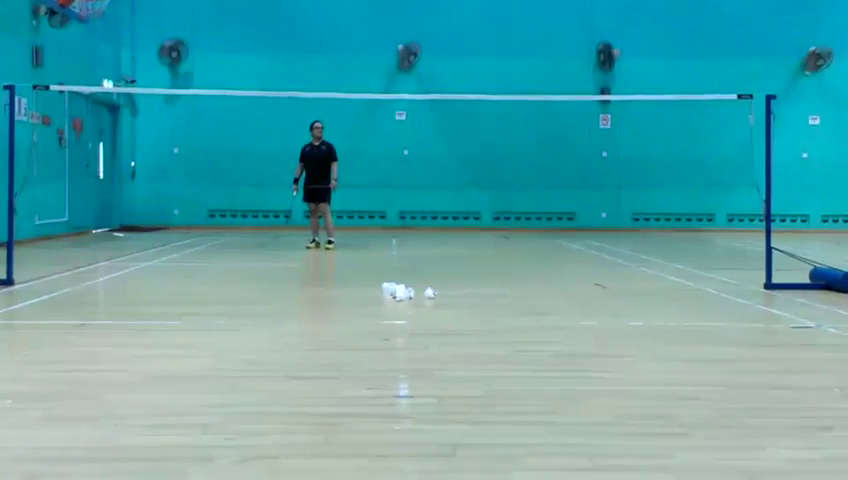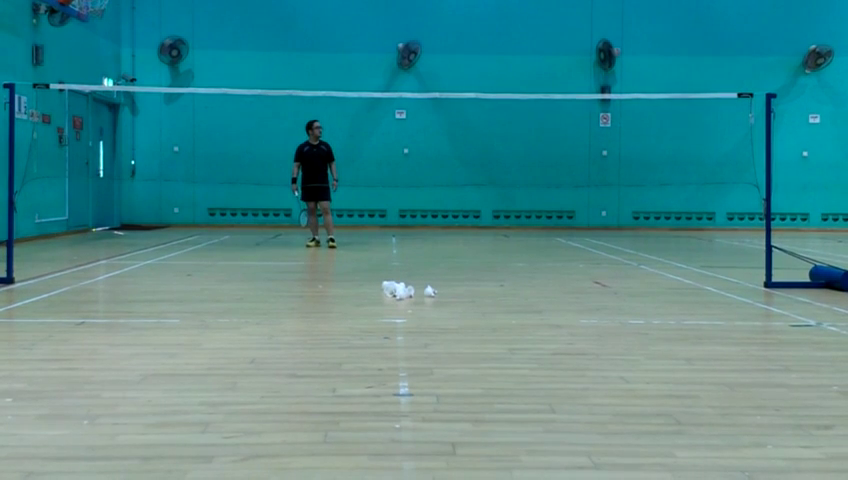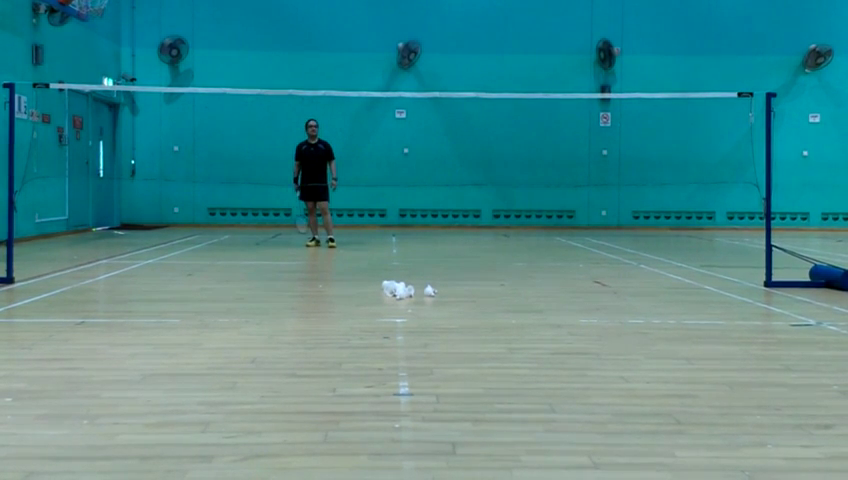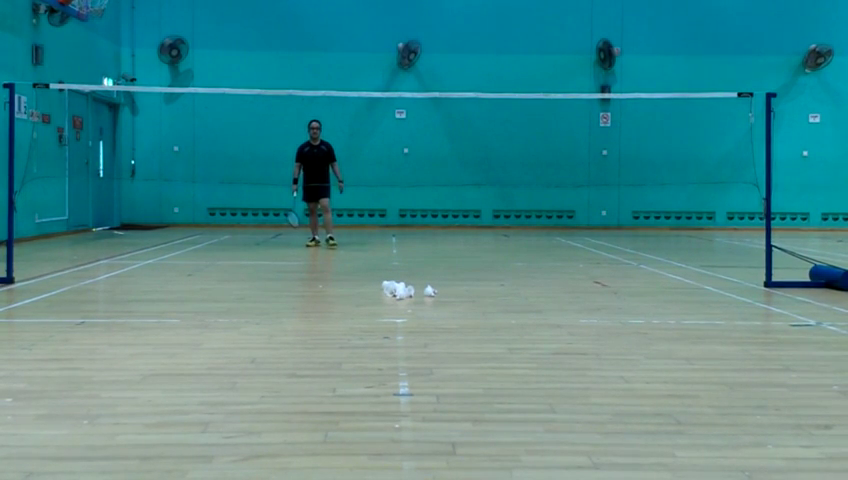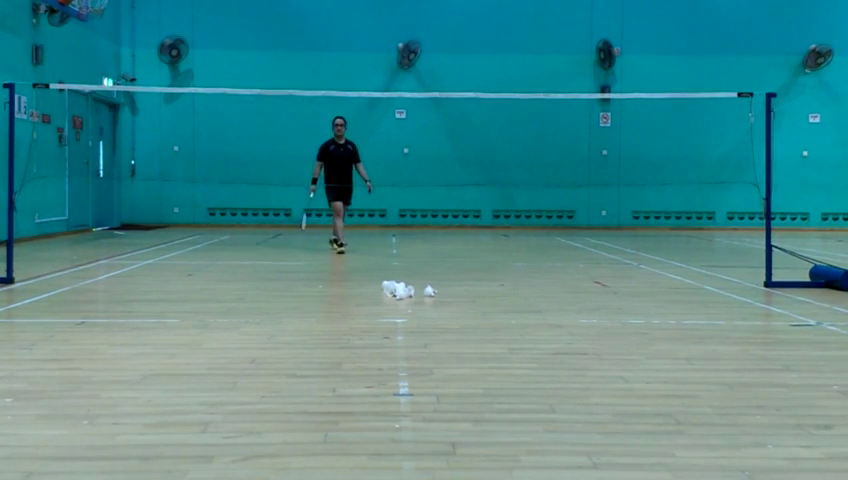
dt=1s
person 1, frame 1
left shoulder: (328, 147)
right shoulder: (305, 148)
left elbow: (334, 164)
right elbow: (300, 166)
left wrist: (334, 179)
right wrist: (295, 182)
left hip: (323, 186)
right hip: (309, 186)
left knee: (325, 211)
right knee: (313, 212)
left ankle: (331, 239)
right ankle: (315, 240)
person 1, frame 2
left shoulder: (326, 146)
right shoulder: (302, 148)
left elbow: (332, 163)
right elbow: (296, 165)
left wrist: (335, 179)
right wrist: (294, 181)
left hip: (323, 184)
right hip: (307, 185)
left knee: (326, 210)
right knee: (311, 211)
left ankle: (331, 238)
right ankle: (315, 238)
person 1, frame 3
left shoulder: (325, 145)
right shoulder: (301, 146)
left elbow: (331, 162)
right elbow: (297, 165)
left wrist: (334, 178)
right wrist: (296, 181)
left hip: (321, 184)
right hip: (306, 184)
left knee: (324, 210)
right knee: (311, 211)
left ankle: (330, 237)
right ankle: (315, 238)
person 1, frame 4
left shoulder: (327, 146)
right shoulder: (302, 148)
left elbow: (333, 164)
right elbow: (298, 166)
left wrist: (340, 180)
right wrist: (295, 182)
left hip: (324, 184)
right hip: (308, 185)
left knee: (326, 208)
right knee: (312, 211)
left ankle: (330, 236)
right ankle: (315, 238)
person 1, frame 5
left shoulder: (352, 146)
right shoulder: (326, 146)
left elbow: (358, 165)
right elbow: (319, 165)
left wrist: (367, 180)
right wrist: (314, 182)
left hip: (347, 186)
right hip: (332, 185)
left knee: (341, 215)
right knee: (338, 213)
left ankle: (334, 238)
right ankle: (340, 243)
